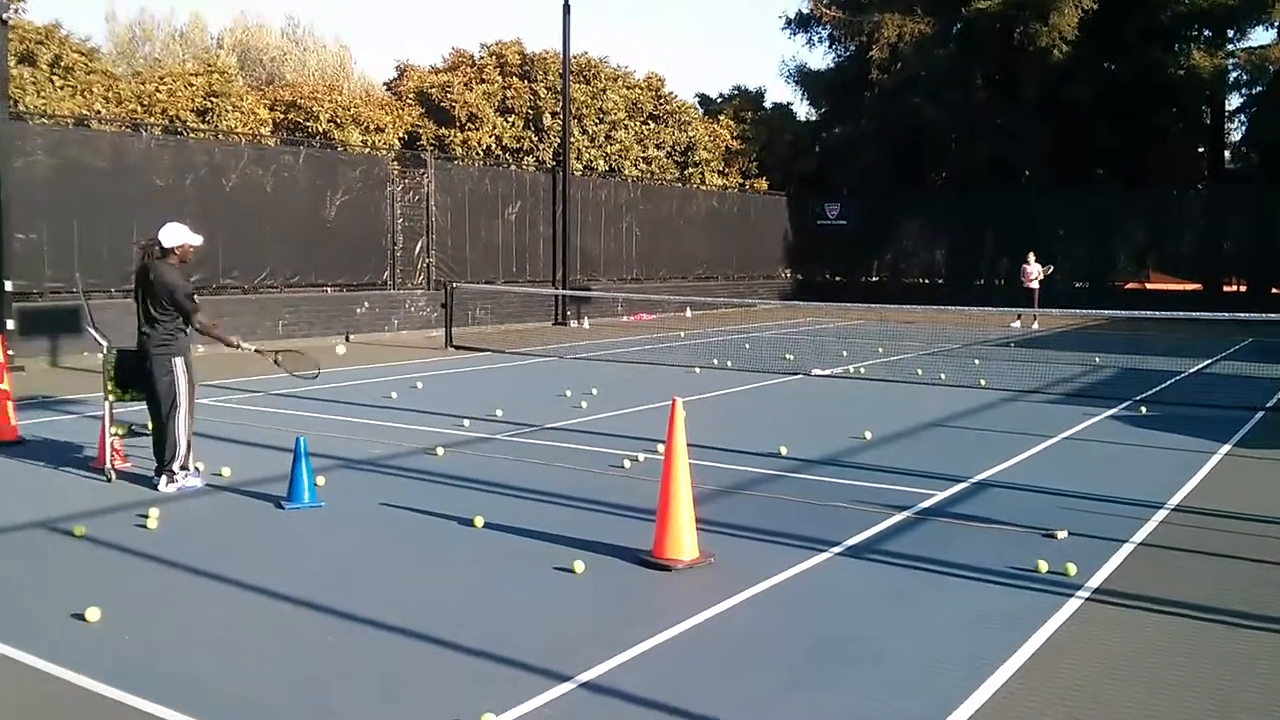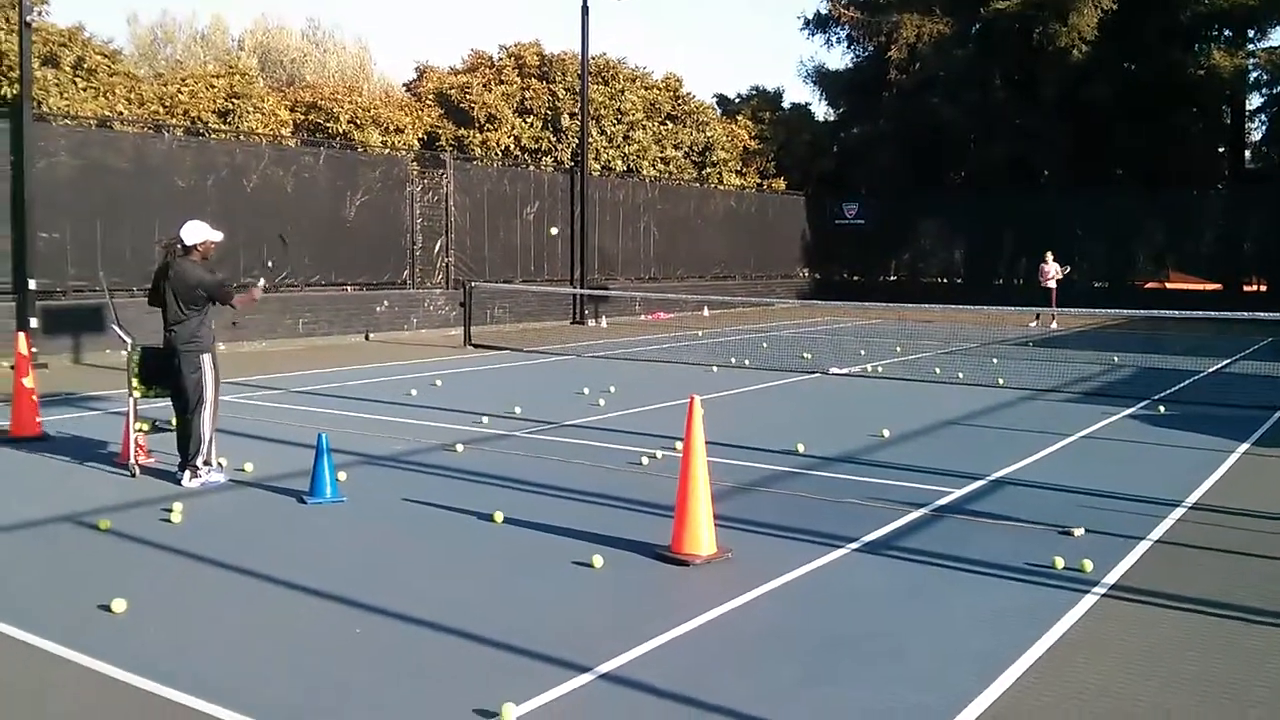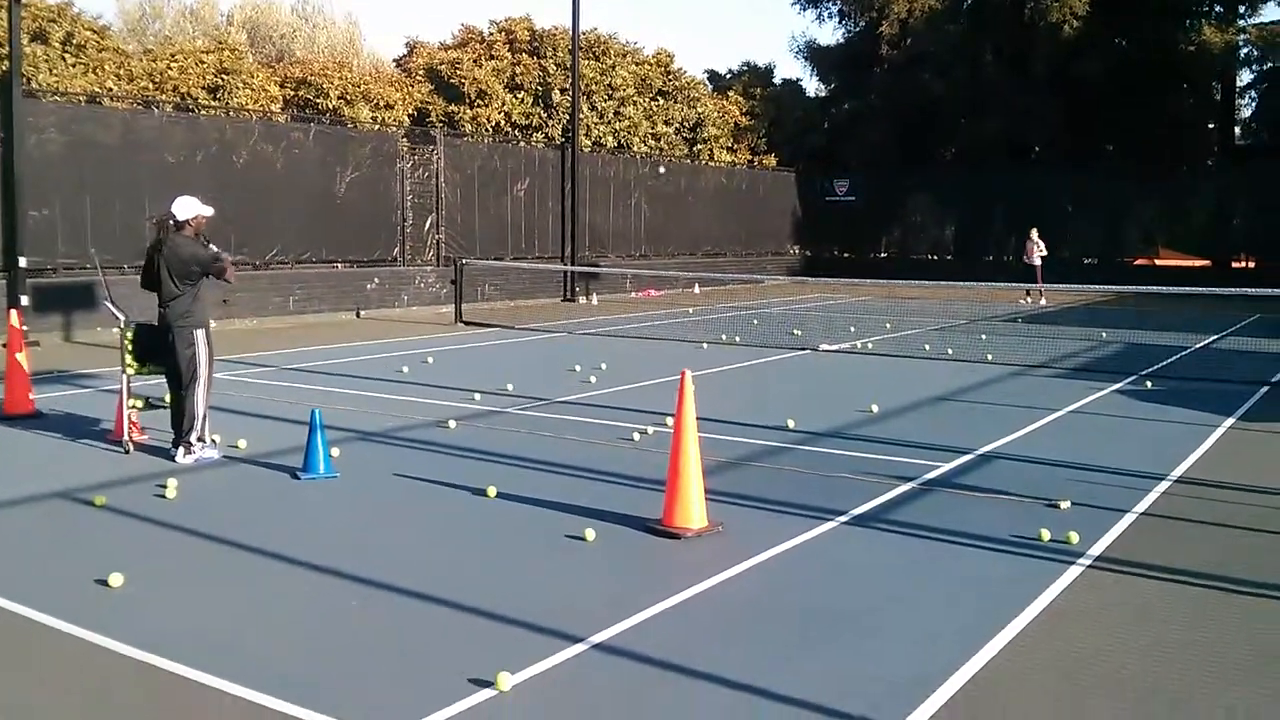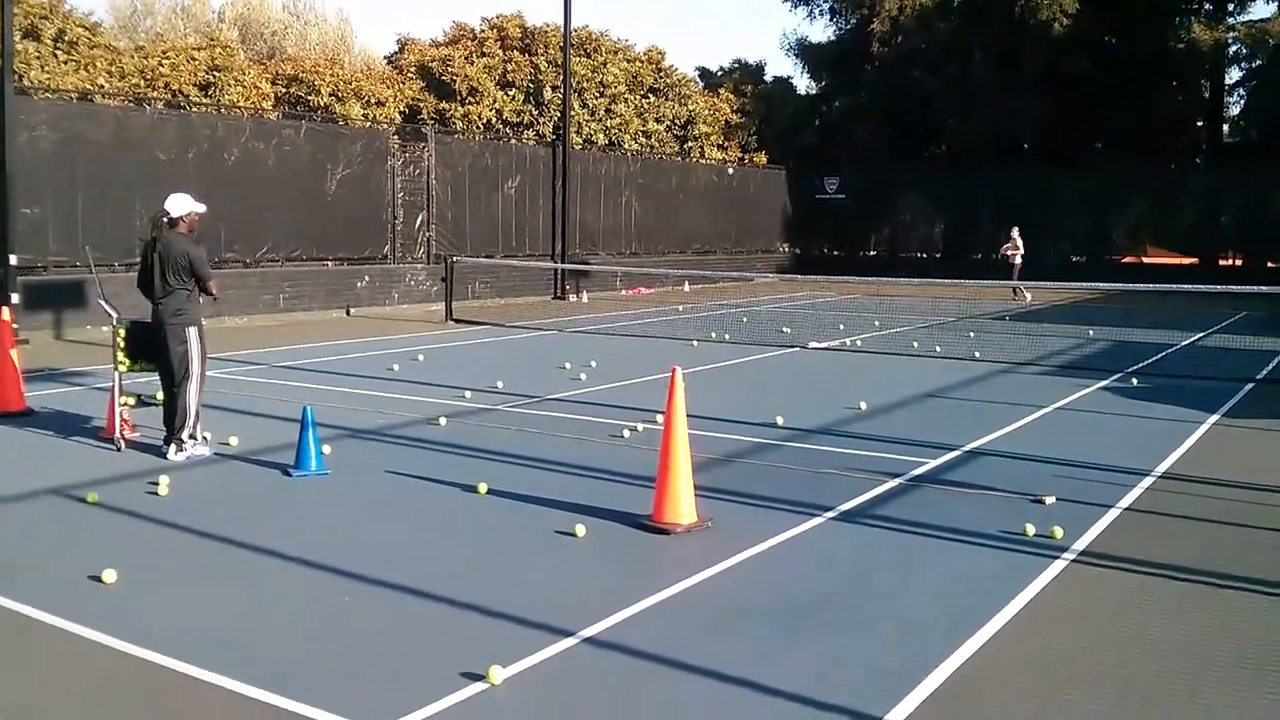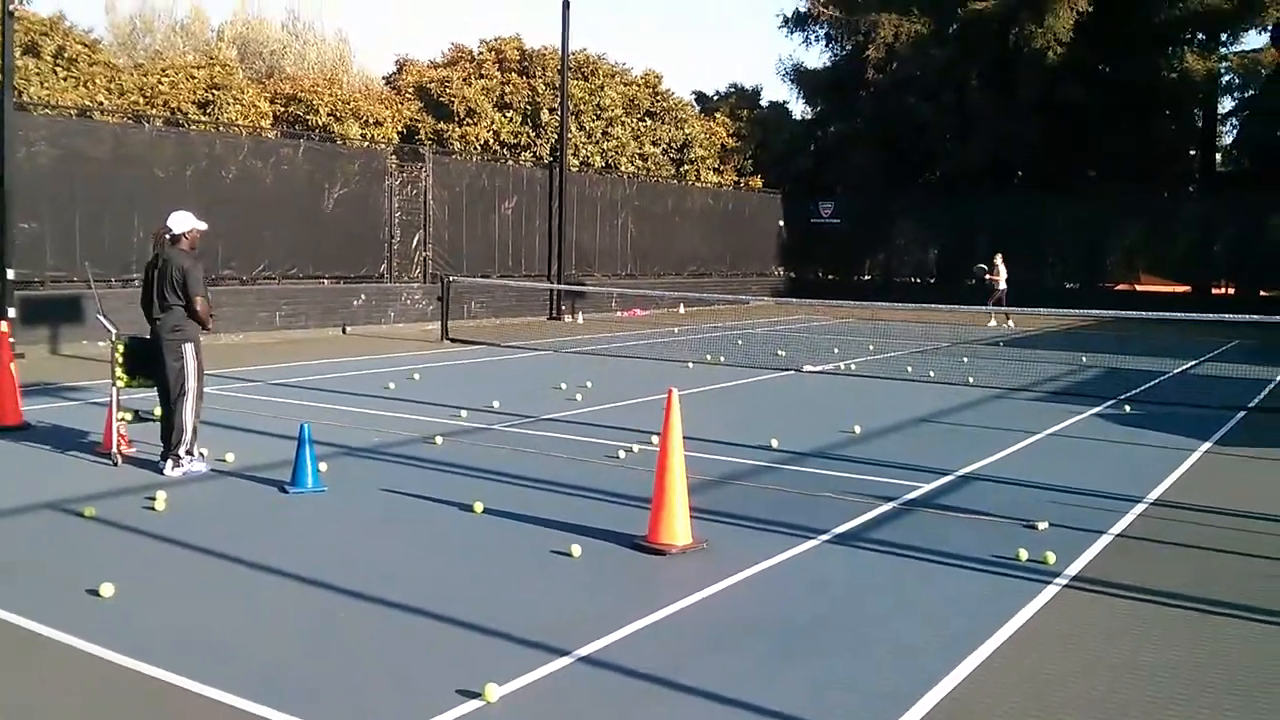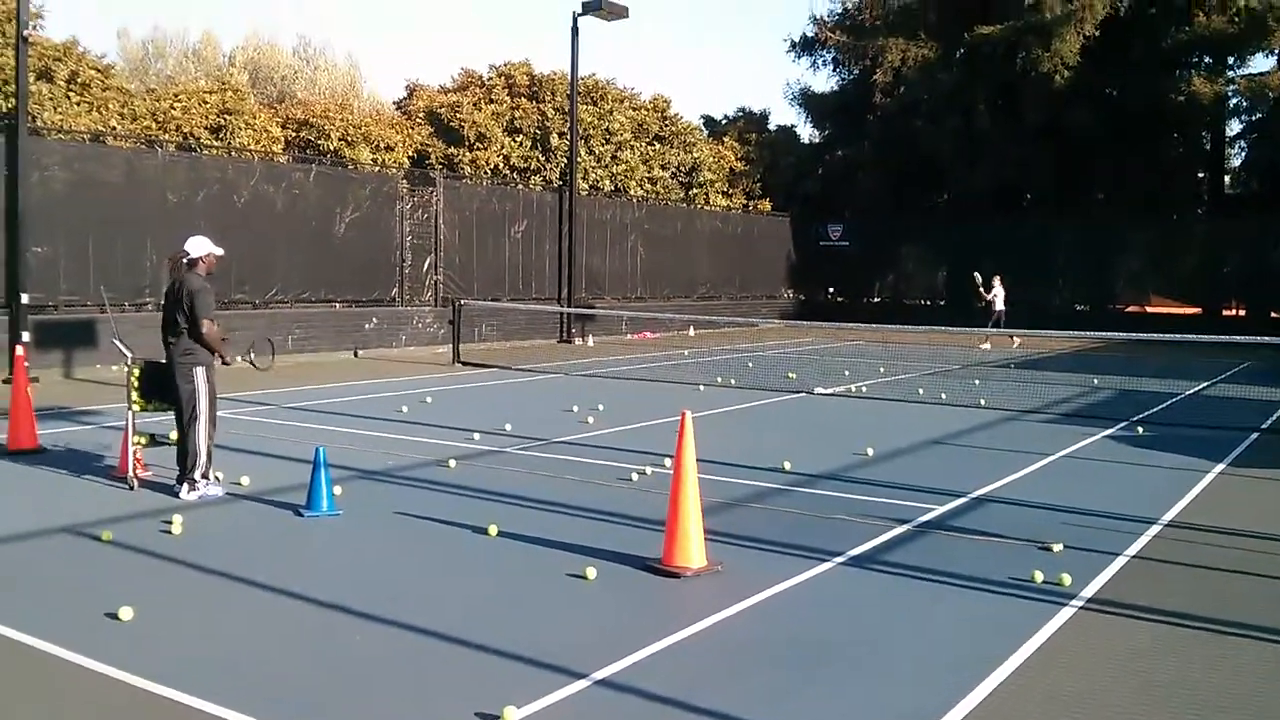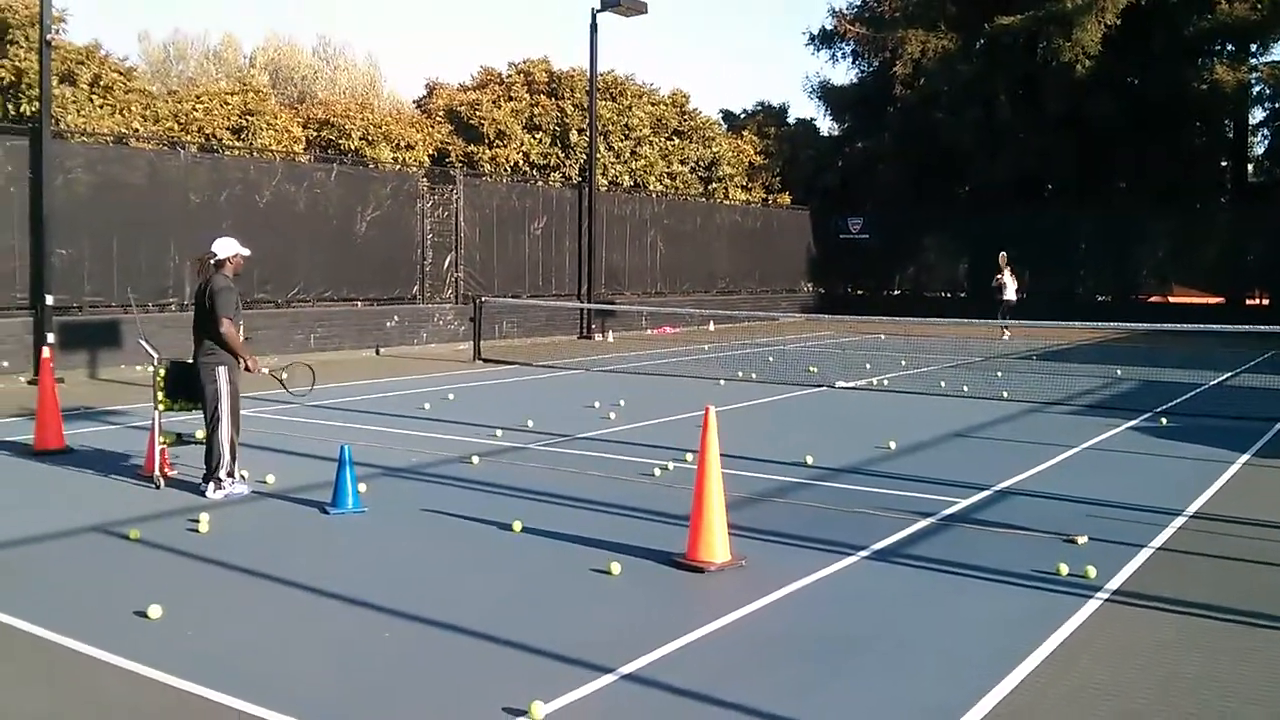
dt=0.2s
person 1, frame 1
left shoulder: (147, 269)
right shoulder: (175, 280)
left elbow: (146, 299)
right elbow: (196, 321)
right wrist: (226, 339)
left hip: (151, 350)
right hip: (171, 354)
left knee: (162, 413)
right knee: (179, 413)
left ankle: (165, 467)
right ankle: (172, 475)
person 1, frame 2
left shoulder: (166, 269)
right shoulder: (202, 276)
left elbow: (153, 300)
right elbow: (236, 301)
right wrist: (254, 293)
left hip: (175, 347)
right hip: (198, 350)
left knee: (185, 409)
right knee: (203, 408)
left ankle: (188, 462)
right ankle: (195, 470)
person 1, frame 3
left shoulder: (158, 246)
right shoulder: (196, 250)
left elbow: (147, 282)
right elbow: (229, 275)
right wrist: (221, 258)
left hip: (169, 323)
right hip: (192, 326)
left knee: (179, 385)
right knee: (196, 384)
left ankle: (183, 439)
right ankle: (189, 446)
person 1, frame 4
left shoulder: (153, 244)
right shoulder: (190, 247)
left elbow: (143, 284)
right elbow: (211, 288)
right wrist: (197, 289)
left hip: (162, 321)
right hip: (185, 323)
left knee: (172, 383)
right knee: (189, 382)
left ankle: (174, 437)
right ankle: (181, 444)
person 1, frame 5
left shoulder: (156, 261)
right shoulder: (189, 263)
left elbow: (146, 302)
right elbow: (198, 307)
right wrist: (207, 322)
left hip: (162, 337)
right hip: (182, 339)
left knee: (170, 398)
right knee: (186, 398)
left ankle: (171, 452)
right ankle: (178, 460)
person 1, frame 6
left shoulder: (176, 285)
right shoulder: (201, 287)
left elbow: (166, 327)
right elbow: (206, 329)
right wrist: (224, 353)
left hip: (179, 361)
right hip: (195, 363)
left knee: (188, 422)
right knee: (201, 423)
left ankle: (187, 477)
right ankle: (194, 483)
person 1, frame 7
left shoulder: (206, 285)
right shoulder: (225, 287)
left elbow: (200, 326)
right elbow: (225, 328)
right wrist: (247, 357)
left hip: (207, 361)
right hip: (219, 363)
left knee: (218, 421)
right knee: (224, 422)
left ankle: (214, 476)
right ankle: (220, 482)
